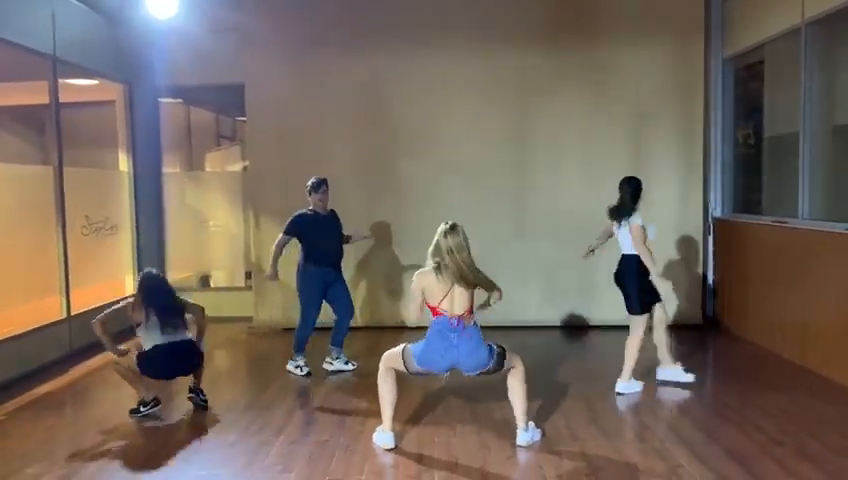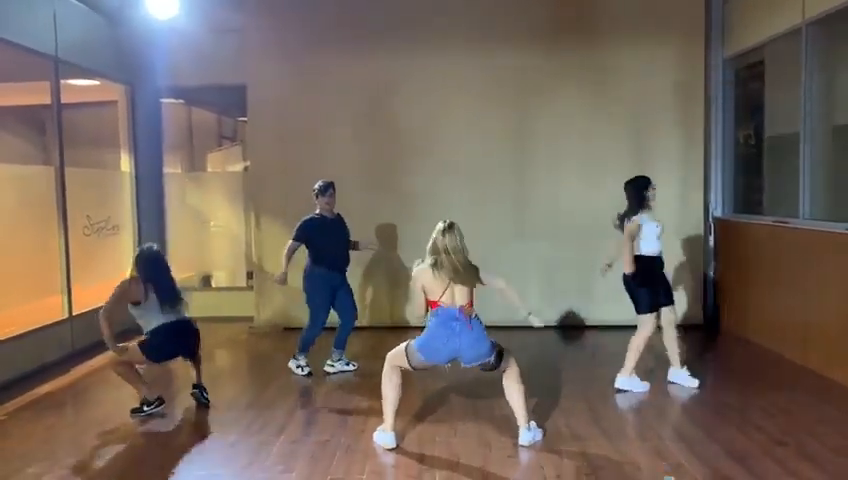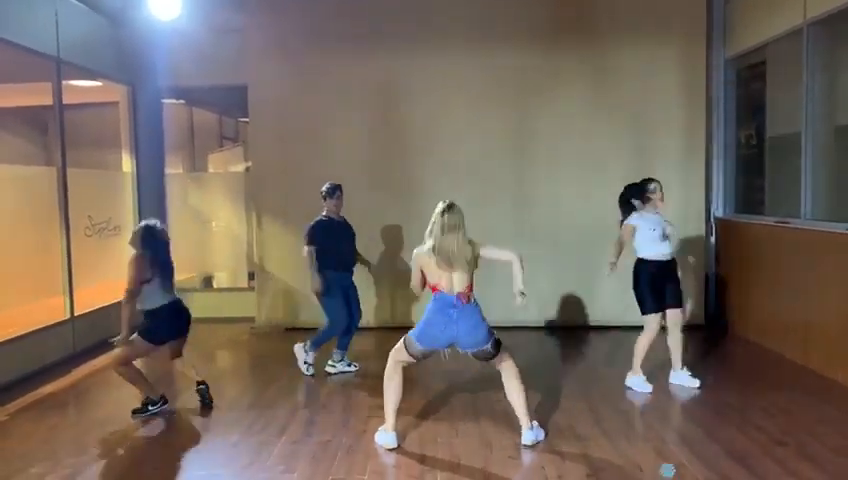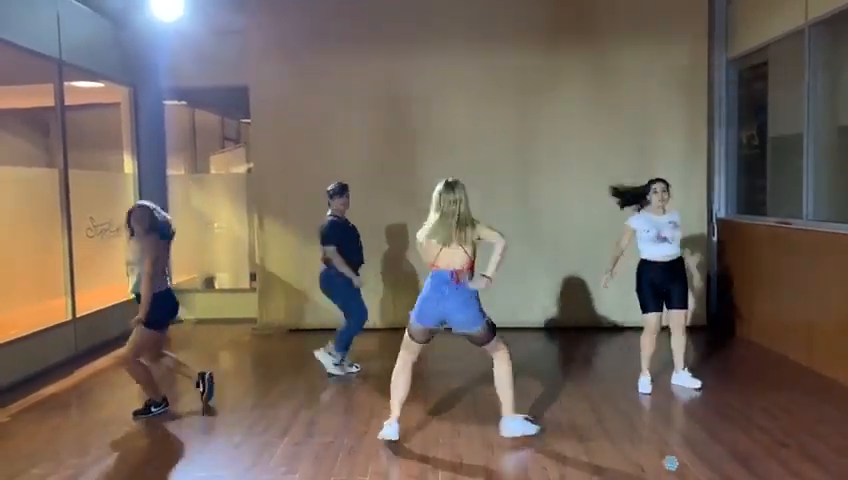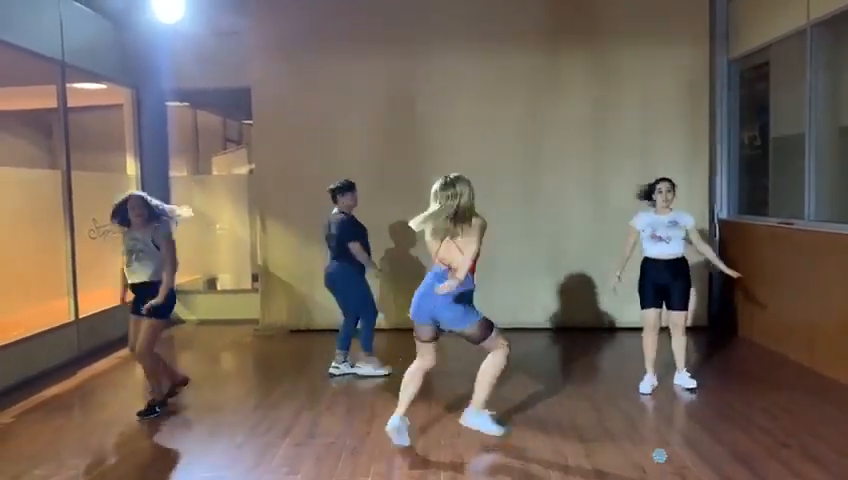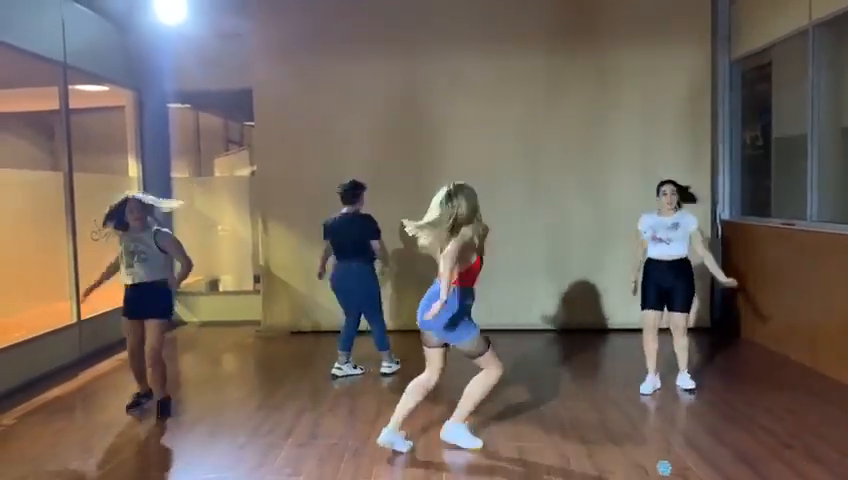
dt=0.1s
person 1, frame 1
left shoulder: (422, 277)
right shoulder: (472, 272)
left elbow: (413, 317)
right elbow: (497, 293)
left hip: (436, 348)
right hip: (472, 349)
left knee: (386, 363)
right knee: (515, 364)
left ankle: (386, 433)
right ankle: (524, 431)
person 1, frame 2
left shoulder: (421, 272)
right shoulder: (469, 269)
right elbow: (504, 287)
right wrist: (526, 312)
left hip: (438, 337)
right hip: (474, 339)
left knee: (392, 363)
right knee: (510, 367)
left ankle: (387, 433)
right ankle: (526, 430)
person 1, frame 3
left shoulder: (421, 253)
right shoulder: (472, 249)
right elbow: (513, 257)
right wrist: (519, 289)
left hip: (436, 321)
right hip: (471, 323)
left knee: (394, 363)
right knee: (507, 364)
left ankle: (388, 432)
right ankle: (527, 428)
person 1, frame 4
left shoulder: (425, 232)
right shoulder: (473, 228)
right elbow: (501, 242)
right wrist: (488, 275)
left hip: (431, 299)
right hip: (463, 302)
left knee: (406, 356)
right knee: (501, 353)
left ankle: (392, 423)
right ankle: (510, 418)
person 1, frame 5
left shoulder: (433, 224)
right shoulder: (475, 222)
right elbow: (471, 247)
right wrist: (456, 279)
left hip: (424, 298)
right hip: (453, 300)
left knee: (423, 362)
right knee: (500, 349)
left ankle: (398, 418)
right ankle: (476, 411)
person 1, frame 6
left shoulder: (436, 233)
right shoulder: (470, 232)
right elbow: (449, 256)
right wrist: (443, 300)
left hip: (432, 309)
right hip: (450, 312)
left knee: (431, 374)
right knee: (493, 368)
left ankle: (392, 431)
right ankle: (455, 427)
person 2, frame 1
left shoulder: (619, 215)
right shoulder: (634, 217)
left elbow: (605, 234)
right elbow: (640, 244)
left wrist: (592, 248)
right wrist: (654, 270)
left hip: (634, 271)
right hip: (633, 271)
left knee: (661, 318)
right knee: (639, 327)
left ankle: (667, 367)
right ankle: (624, 380)
person 2, frame 2
left shoulder: (642, 215)
right shoulder: (637, 217)
left elbow: (627, 237)
right elbow: (627, 239)
left wrist: (612, 261)
right wrist: (627, 261)
left hip: (653, 271)
right hip: (642, 271)
left knee: (669, 321)
right knee: (646, 327)
left ankle: (676, 370)
right ankle: (626, 376)
person 2, frame 3
left shoulder: (662, 217)
right shoulder: (636, 218)
right elbow: (621, 240)
right wrist: (614, 260)
left hip: (668, 271)
right hip: (647, 272)
left knee: (675, 323)
right knee: (651, 328)
left ankle: (678, 371)
right ankle: (634, 374)
person 2, frame 4
left shoulder: (675, 217)
right shoulder: (637, 220)
right elbow: (621, 247)
left wrist: (686, 268)
right wrist: (610, 269)
left hip: (675, 271)
right hip: (649, 272)
left knee: (679, 325)
right knee: (651, 327)
left ankle: (679, 372)
right ankle: (644, 374)
person 2, frame 5
left shoulder: (684, 218)
right shoulder: (640, 218)
left elbow: (701, 244)
right elbow: (629, 247)
left wrist: (722, 266)
right wrist: (619, 272)
left hip: (676, 270)
right hip: (650, 270)
left knee: (678, 325)
right knee: (650, 324)
left ankle: (681, 373)
right ankle: (649, 375)
person 2, frame 6
left shoulder: (688, 220)
right shoulder: (646, 220)
left elbow: (702, 251)
right elbow: (642, 251)
left wrist: (720, 276)
right wrist: (636, 276)
left hip: (680, 272)
right hip: (653, 272)
left knee: (679, 327)
right knee: (649, 325)
left ankle: (683, 374)
right ankle: (652, 376)
person 3, frame 1
left shoulder: (133, 306)
right shoulder: (174, 302)
left elbow: (98, 322)
right elbow: (200, 311)
left wrist: (114, 349)
right wrist: (198, 341)
left hip: (160, 360)
right hip: (188, 356)
left knee: (120, 361)
right knee: (196, 355)
left ankle: (148, 399)
right ankle: (196, 390)
person 3, frame 2
left shoulder: (131, 285)
right shoulder: (165, 284)
left elbow: (105, 314)
left wrist: (113, 345)
left hip: (163, 340)
right hip: (188, 334)
left knee: (117, 360)
right knee: (191, 346)
left ankle: (151, 400)
right ankle: (198, 387)
person 3, frame 3
left shoulder: (138, 260)
right shoulder: (159, 259)
left elbow: (128, 299)
left wrist: (124, 335)
left hip: (162, 320)
right hip: (180, 314)
left knee: (119, 361)
right knee: (174, 355)
left ankle: (156, 399)
right ankle: (200, 384)
person 3, frame 4
left shoulder: (151, 241)
right shoulder: (138, 241)
left elbow: (149, 277)
left wrist: (142, 314)
left hip: (158, 305)
right hip: (161, 302)
left knee: (128, 356)
right knee: (153, 354)
left ankle: (157, 400)
right ankle: (199, 377)
person 3, frame 5
left shoulder: (157, 231)
right shoulder: (129, 234)
left elbow: (171, 263)
left wrist: (161, 297)
right wrist: (125, 287)
left hip: (158, 294)
right hip: (141, 294)
left knee: (143, 349)
right knee: (135, 348)
left ankle: (160, 396)
right ankle: (175, 378)
person 3, frame 6
left shoulder: (162, 236)
right shoulder: (126, 238)
left elbow: (186, 263)
right elbow: (117, 264)
left wrist: (174, 283)
right wrist: (95, 284)
left hip: (157, 295)
right hip: (133, 296)
left knee: (152, 352)
right knee: (134, 351)
left ankle: (162, 397)
right ankle: (144, 390)
person 4, frame 1
left shoulder: (333, 215)
right shoulder: (302, 218)
right elbow: (282, 240)
left wrist: (356, 237)
right wrist: (273, 265)
left hip: (334, 273)
right hip: (312, 273)
left knee: (346, 312)
right knee: (309, 318)
left ankle: (334, 358)
right ankle: (296, 360)
person 4, frame 2
left shoulder: (339, 220)
right shoulder: (310, 223)
right elbow: (292, 246)
left wrist: (362, 245)
right wrist: (284, 270)
left hip: (339, 277)
right hip: (318, 277)
left knee: (350, 316)
right knee: (318, 321)
left ankle: (336, 360)
right ankle: (298, 359)
person 4, frame 3
left shoulder: (343, 222)
right shoulder: (319, 225)
right elbow: (309, 252)
left wrist: (363, 260)
right wrist: (315, 276)
left hip: (341, 277)
right hip: (329, 278)
left knee: (353, 318)
right knee: (339, 321)
left ankle: (337, 360)
right ankle: (306, 349)
person 4, frame 4
left shoulder: (344, 222)
right shoulder: (331, 224)
right elbow: (332, 254)
left wrist: (352, 275)
right wrist: (352, 276)
left hip: (345, 278)
right hip: (336, 278)
left knee: (357, 317)
right knee: (358, 316)
left ankle: (338, 361)
right ankle: (330, 352)
person 4, frame 5
left shoulder: (332, 220)
right shoulder: (347, 221)
right elbow: (356, 249)
right wrist: (374, 266)
left hip: (334, 272)
right hip: (349, 273)
left knee: (351, 317)
right knee: (369, 315)
left ankle: (340, 362)
right ankle: (368, 362)
person 4, frame 6
left shoulder: (330, 223)
right shoulder: (365, 221)
left elbow: (327, 248)
right elbow: (378, 247)
left wrist: (321, 267)
right wrist: (385, 262)
left hip: (339, 274)
right hip: (360, 273)
left knee: (352, 317)
right knee: (375, 317)
left ankle: (342, 364)
right ankle: (388, 362)
